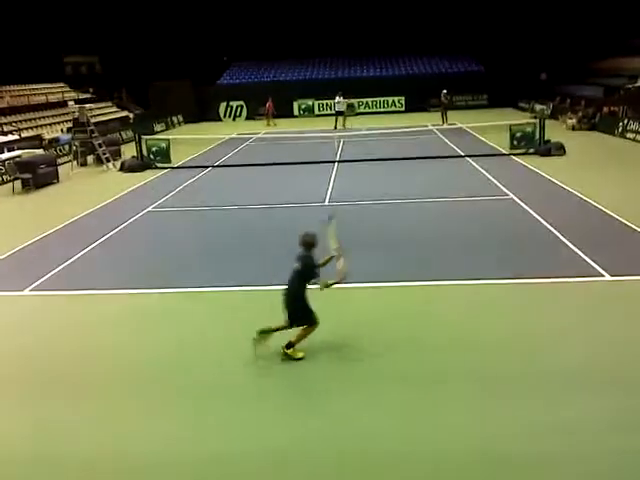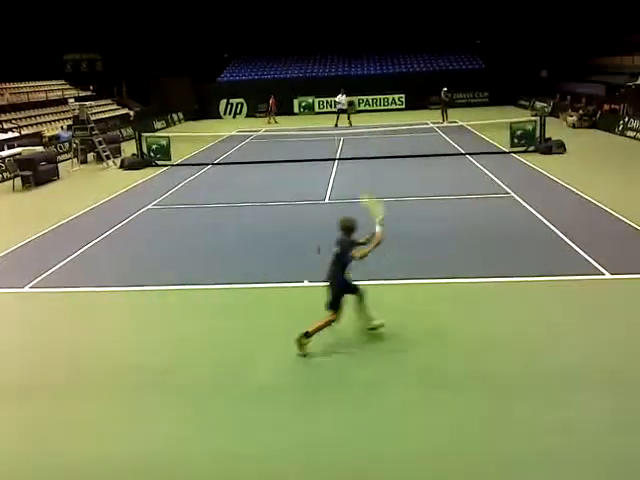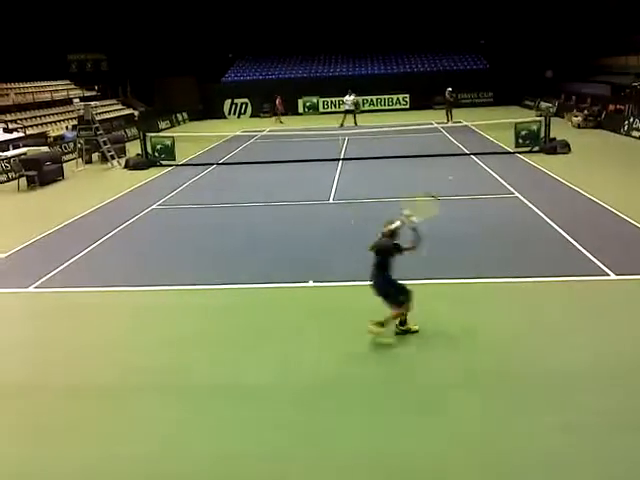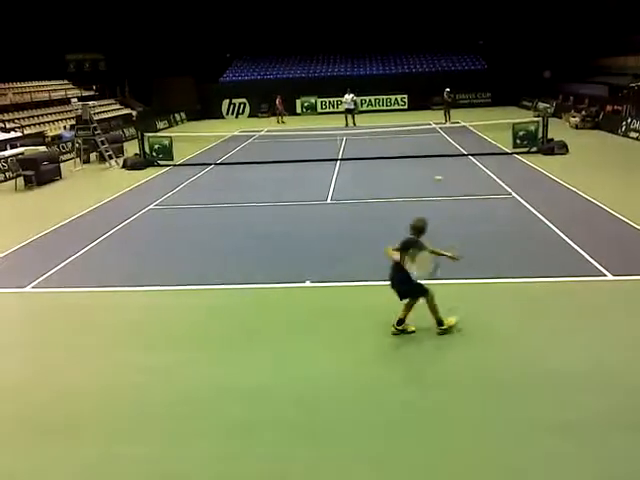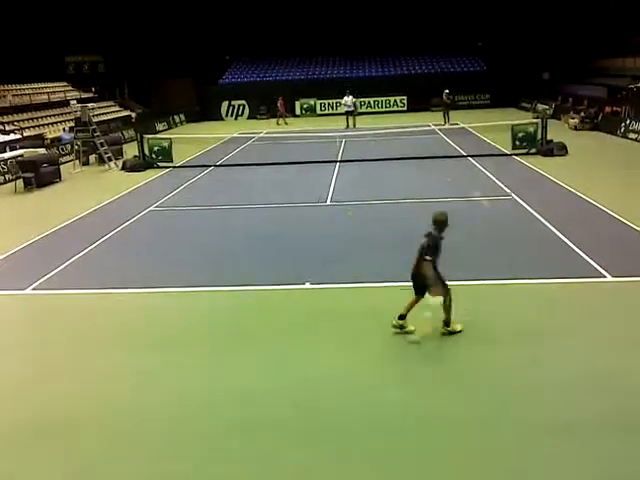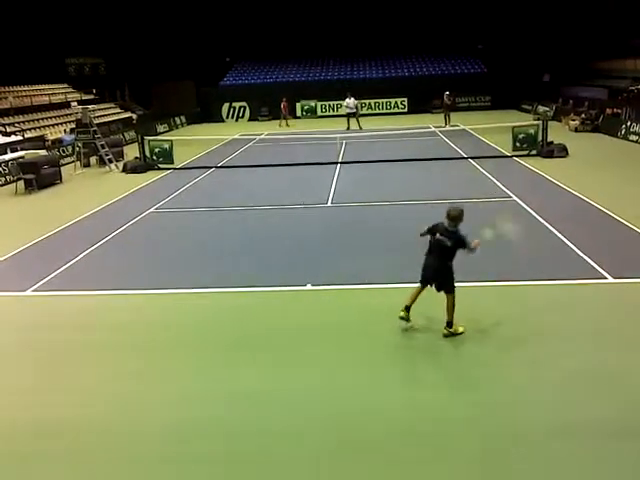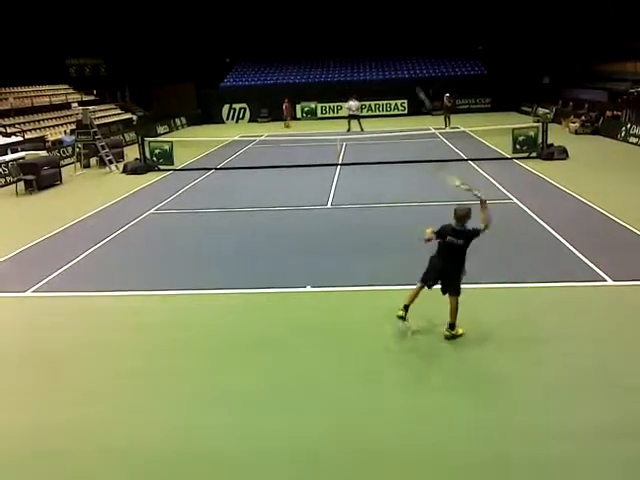
dt=0.2s
person 1, frame 1
left shoulder: (302, 257)
right shoulder: (307, 262)
left elbow: (317, 266)
right elbow: (321, 285)
left wrist: (332, 256)
right wrist: (339, 280)
left hip: (291, 295)
right hip: (297, 298)
left knee: (292, 323)
right knee: (312, 324)
left ankle: (266, 332)
right ankle: (288, 348)
person 1, frame 2
left shoulder: (344, 241)
right shoulder: (346, 245)
left elbow: (363, 242)
right elbow: (358, 256)
left wrist: (375, 233)
right wrist: (375, 244)
left hip: (339, 279)
right hip: (337, 281)
left knee: (359, 293)
right knee: (334, 315)
left ankle: (368, 322)
right ankle: (304, 337)
person 1, frame 3
left shoulder: (387, 243)
right shoulder: (386, 245)
right elbow: (379, 247)
left hip: (384, 279)
right hip: (382, 282)
left knee: (407, 294)
right knee: (401, 309)
left ankle: (402, 325)
right ankle: (379, 325)
person 1, frame 4
left shoulder: (415, 242)
right shoulder: (408, 242)
left elbow: (430, 250)
right elbow: (389, 250)
left wrist: (447, 254)
right wrist: (396, 257)
left hip: (398, 277)
right hip: (401, 279)
left knee: (415, 297)
right knee: (429, 295)
left ankle: (399, 326)
right ankle: (441, 325)
person 1, frame 5
left shoulder: (431, 234)
right shoulder: (435, 243)
right elbow: (427, 265)
right wrist: (435, 285)
left hip: (417, 271)
right hip: (427, 274)
left knee: (418, 296)
right knee: (446, 294)
left ankle: (400, 320)
right ankle: (447, 326)
person 1, frame 6
left shoulder: (438, 226)
right shoulder: (459, 238)
left elbow: (422, 233)
right elbow: (470, 249)
left wrist: (429, 233)
right wrist: (476, 244)
left hip: (429, 263)
right hip: (443, 268)
left knee: (421, 286)
right knee: (450, 295)
left ankle: (405, 311)
right ankle: (449, 327)
person 1, frame 7
left shoulder: (445, 228)
right shoulder: (469, 234)
left elbow: (428, 239)
right elbow: (485, 225)
left wrist: (429, 232)
right wrist: (484, 207)
left hip: (436, 264)
right hip: (453, 269)
left knee: (421, 285)
right knee: (454, 297)
left ankle: (404, 310)
right ankle: (451, 329)
